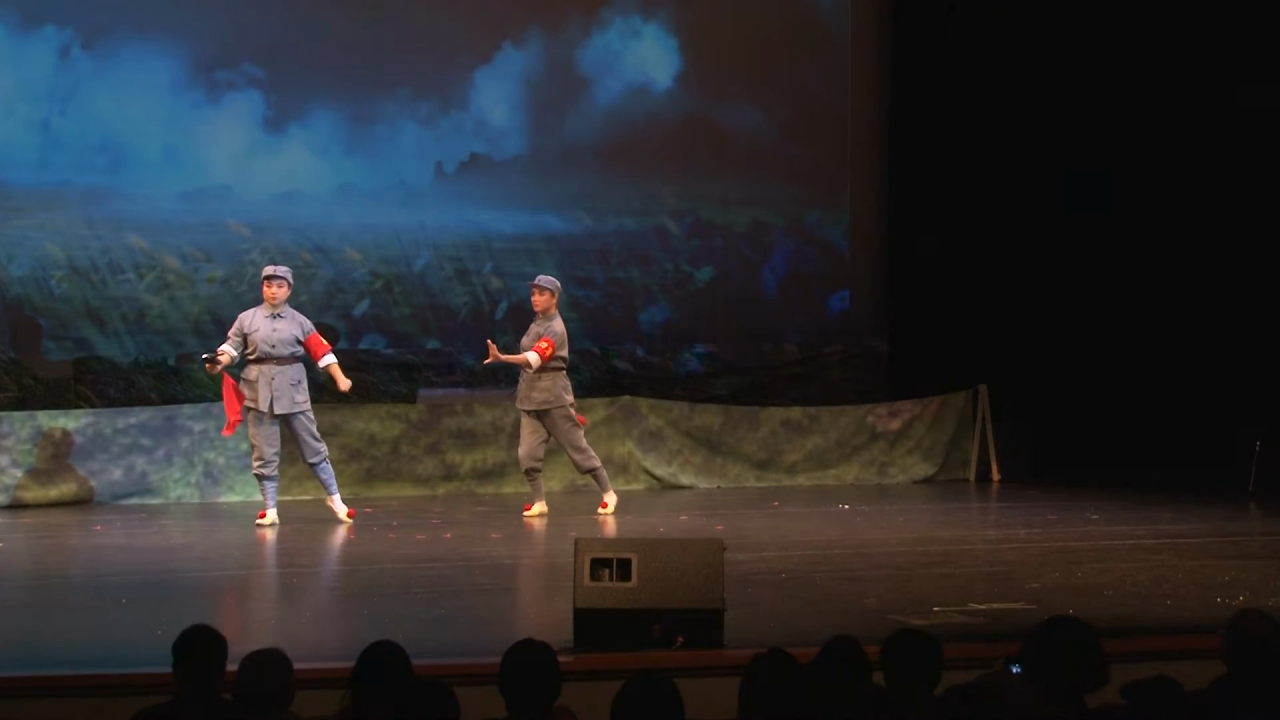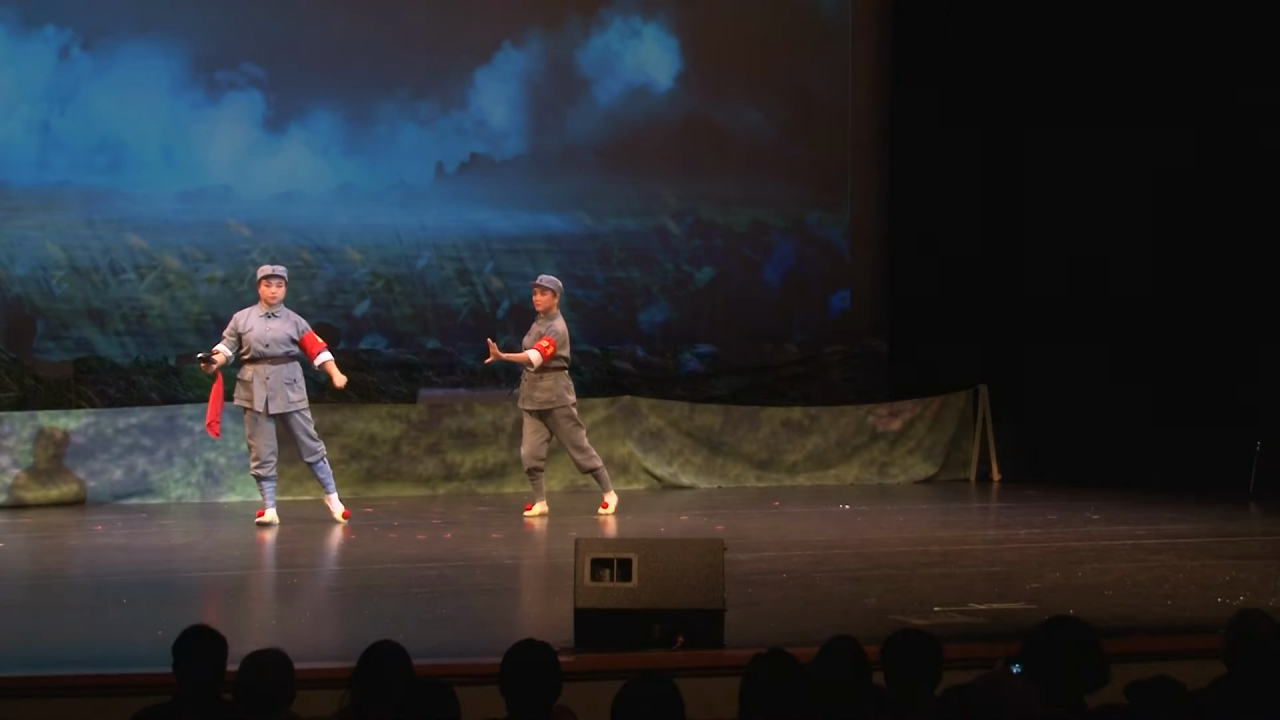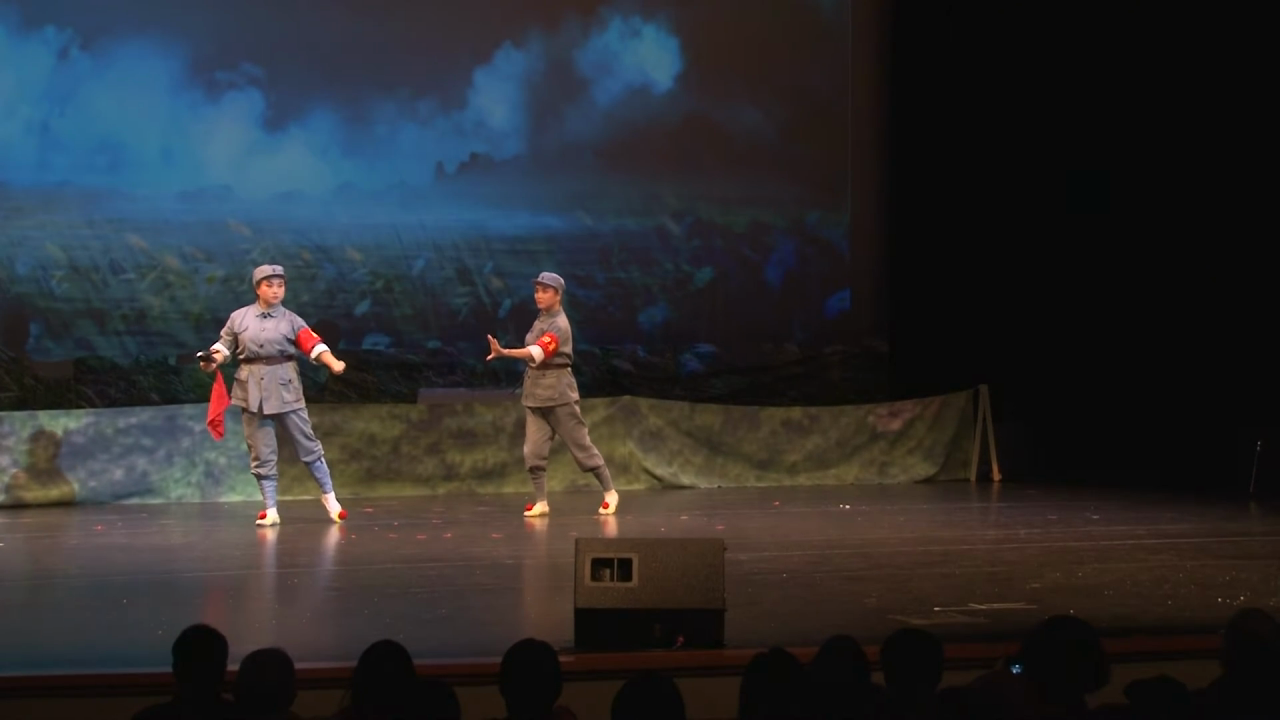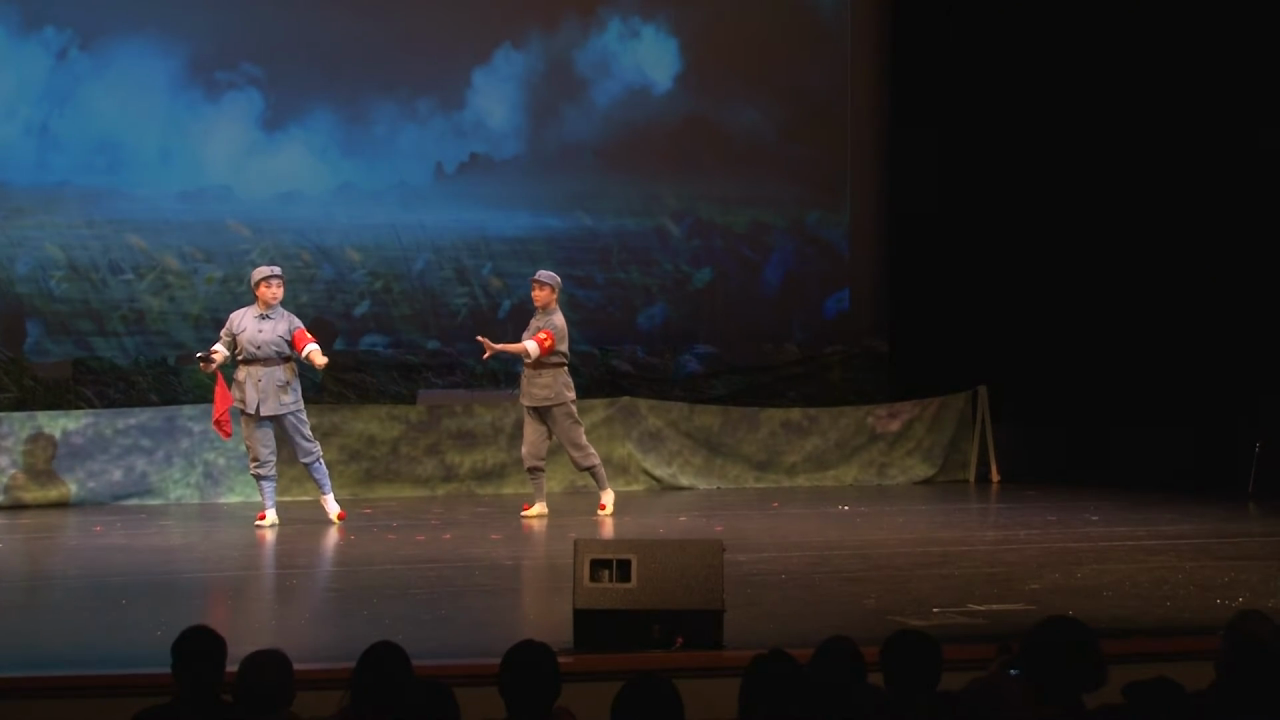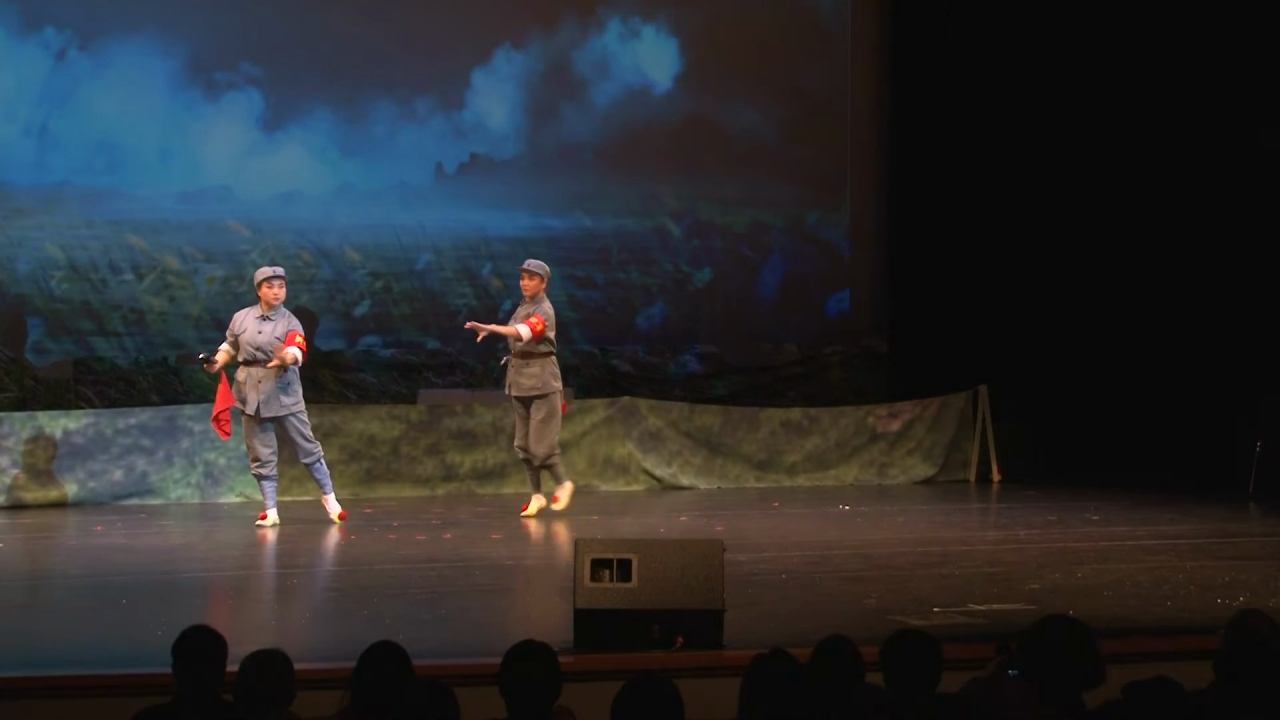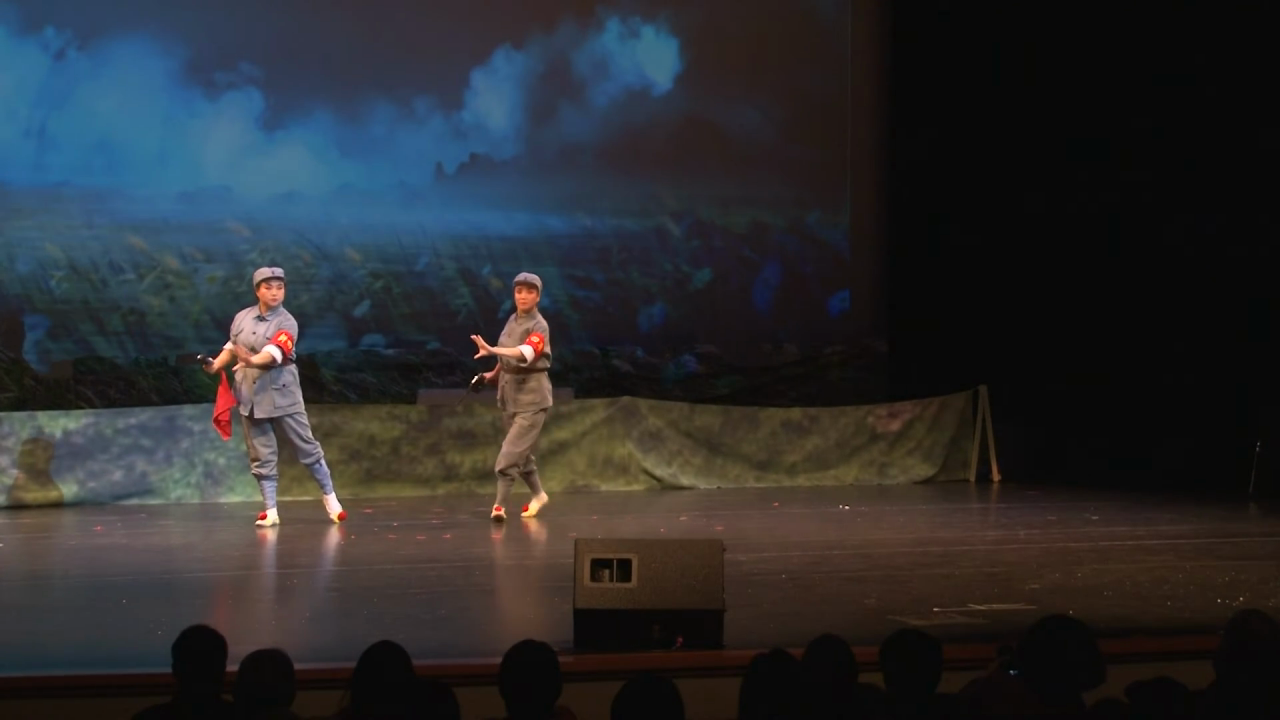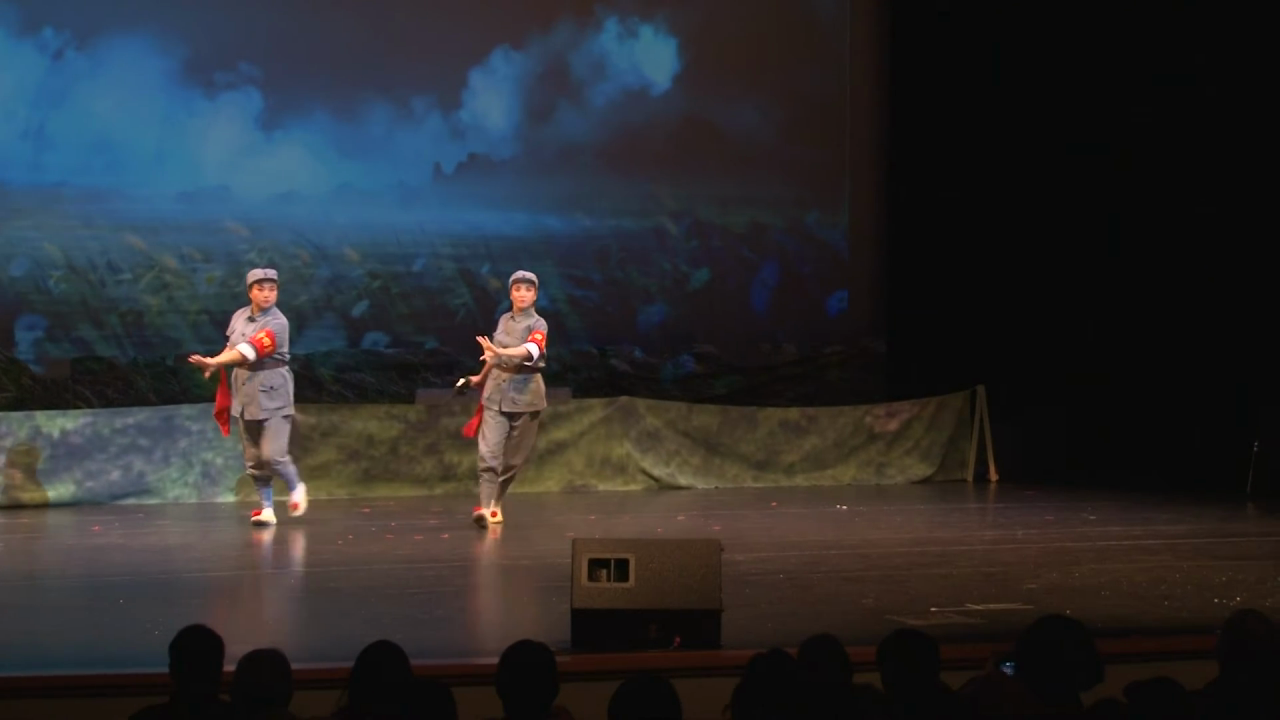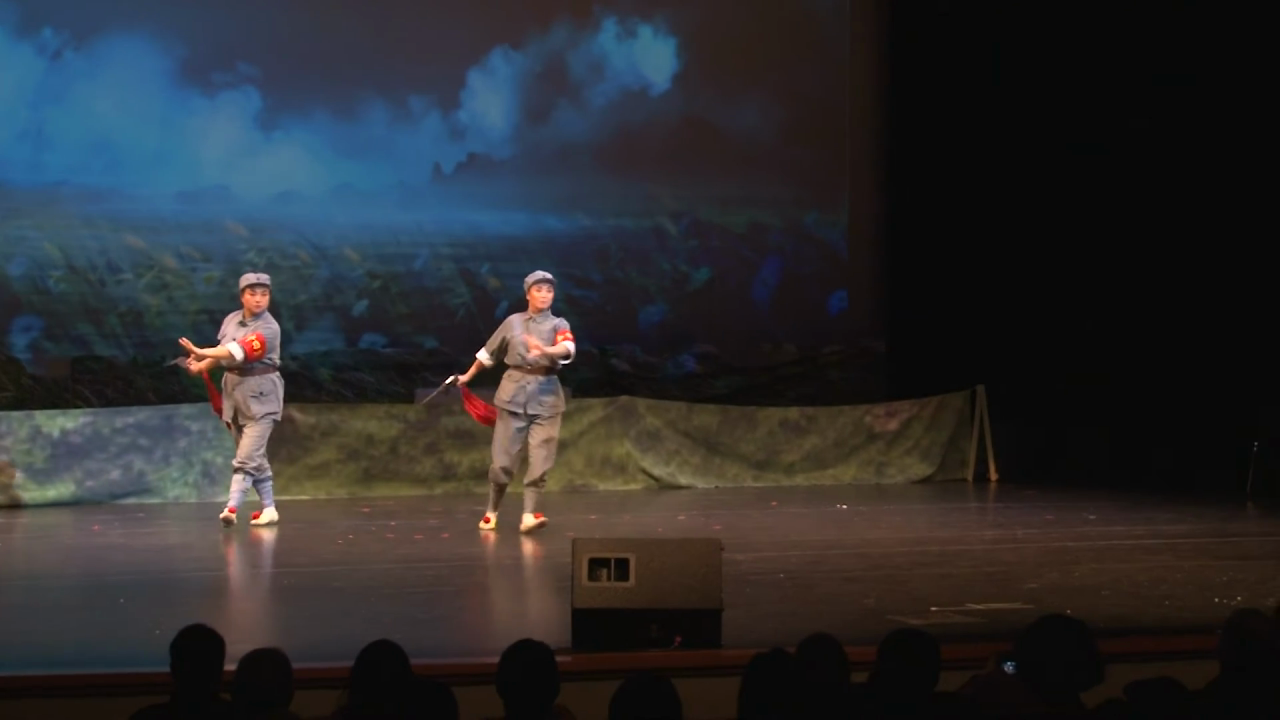
dt=0.3s
person 1, frame 1
left shoulder: (299, 321)
right shoulder: (247, 319)
left elbow: (321, 351)
right elbow: (232, 349)
left wrist: (340, 378)
right wrist: (218, 363)
left hip: (292, 388)
right hip: (259, 389)
left knee: (312, 445)
right knee: (264, 451)
left ankle: (334, 497)
right ankle: (270, 510)
person 1, frame 2
left shoulder: (294, 321)
right shoulder: (242, 318)
left elbow: (317, 349)
right elbow: (227, 349)
left wrist: (336, 374)
right wrist: (213, 363)
left hip: (288, 387)
right hip: (255, 389)
left knee: (310, 443)
right knee: (262, 452)
left ankle: (332, 497)
right ankle: (269, 509)
person 1, frame 3
left shoulder: (290, 320)
right shoulder: (239, 317)
left elbow: (313, 344)
right elbow: (224, 347)
left wrist: (333, 363)
right wrist: (212, 362)
left hip: (285, 387)
right hip: (252, 389)
left knee: (307, 443)
right knee: (261, 452)
left ankle: (329, 496)
right ankle: (270, 510)
person 1, frame 4
left shoulder: (289, 321)
right shoulder: (238, 318)
left elbow: (307, 344)
right elbow: (225, 347)
left wrist: (317, 358)
right wrist: (212, 363)
left hip: (283, 388)
right hip: (250, 389)
left knee: (306, 444)
right knee: (260, 453)
left ankle: (328, 497)
right ankle: (270, 510)
person 1, frame 5
left shoulder: (290, 322)
right shoulder: (241, 318)
left elbow: (296, 350)
right elbow: (229, 347)
left wrist: (285, 358)
right wrist: (216, 364)
left hip: (283, 389)
right hip: (251, 390)
left knee: (307, 445)
right knee: (261, 453)
left ankle: (329, 496)
right ankle: (270, 510)
person 1, frame 6
left shoulder: (287, 322)
right shoulder: (242, 317)
left elbow: (274, 352)
right elbow: (232, 346)
left wrist: (249, 360)
right wrist: (216, 364)
left hip: (281, 389)
right hip: (249, 390)
left knee: (306, 445)
right knee: (260, 453)
left ankle: (329, 496)
right ankle: (270, 510)
person 1, frame 7
left shoulder: (278, 323)
right shoulder: (239, 317)
left elbow: (250, 350)
left wrist: (214, 362)
right wrist: (214, 362)
left hip: (272, 390)
right hip: (243, 389)
left knee: (273, 453)
right knee: (254, 455)
left ankle: (296, 489)
right ankle: (266, 508)
person 1, frame 8
left shoulder: (269, 329)
right shoulder: (231, 320)
left elbow: (237, 351)
left wrist: (202, 353)
right wrist: (203, 366)
left hip: (262, 395)
right hip: (234, 391)
left knee: (247, 457)
right knee: (252, 456)
left ankle: (231, 508)
right ankle: (269, 508)
person 2, frame 1
left shoulder: (554, 328)
right shoulder: (538, 323)
left elbow: (535, 358)
left wrist: (502, 358)
left hip: (552, 395)
right hip: (531, 395)
left knee: (577, 447)
right knee: (527, 454)
left ankle: (608, 493)
right ankle: (539, 502)
person 2, frame 2
left shoulder: (556, 328)
right shoulder: (539, 322)
left elbow: (536, 356)
left wrist: (503, 356)
left hip: (555, 394)
right hip: (533, 395)
left knee: (578, 447)
right knee: (530, 453)
left ankle: (608, 493)
right ankle: (540, 502)
person 2, frame 3
left shoulder: (558, 325)
right shoulder: (542, 319)
left elbow: (538, 352)
left wrist: (504, 352)
left hip: (558, 392)
right hip: (535, 392)
left knee: (581, 445)
right knee: (533, 452)
left ankle: (609, 492)
right ankle: (541, 502)
person 2, frame 4
left shoulder: (555, 323)
right shoulder: (538, 318)
left elbow: (533, 347)
left wrist: (497, 347)
left hip: (555, 390)
right hip: (533, 390)
left knee: (577, 444)
right knee: (532, 451)
left ankle: (605, 492)
right ankle: (540, 502)
person 2, frame 5
left shoulder: (543, 311)
right shoulder: (524, 305)
left elbow: (524, 331)
left wrist: (489, 328)
right wrist: (513, 356)
left hip: (541, 380)
right hip: (519, 379)
left knee: (542, 442)
right knee: (523, 442)
left ankle: (563, 485)
right ankle: (536, 496)
person 2, frame 6
left shoulder: (539, 326)
right shoulder: (512, 320)
left elbow: (526, 353)
left wrist: (492, 350)
right wrist: (494, 374)
left hip: (532, 393)
right hip: (508, 391)
left knee: (511, 453)
right knee: (521, 453)
left ankle: (500, 504)
right ankle: (538, 495)
person 2, frame 7
left shoulder: (538, 324)
right shoulder: (504, 320)
left elbow: (531, 351)
left wrist: (499, 351)
right wrist: (481, 377)
left hip: (526, 392)
right hip: (497, 390)
left knee: (514, 457)
right knee: (488, 452)
left ankle: (496, 504)
right ankle: (483, 506)
person 2, frame 8
left shoulder: (559, 324)
right shoulder: (512, 322)
left elbow: (568, 348)
right elbow: (489, 351)
left wrist: (545, 351)
right wrist: (468, 376)
left hip: (547, 394)
right hip: (514, 392)
left knee: (541, 460)
right knee: (503, 459)
left ankle: (529, 514)
right ankle: (491, 509)
